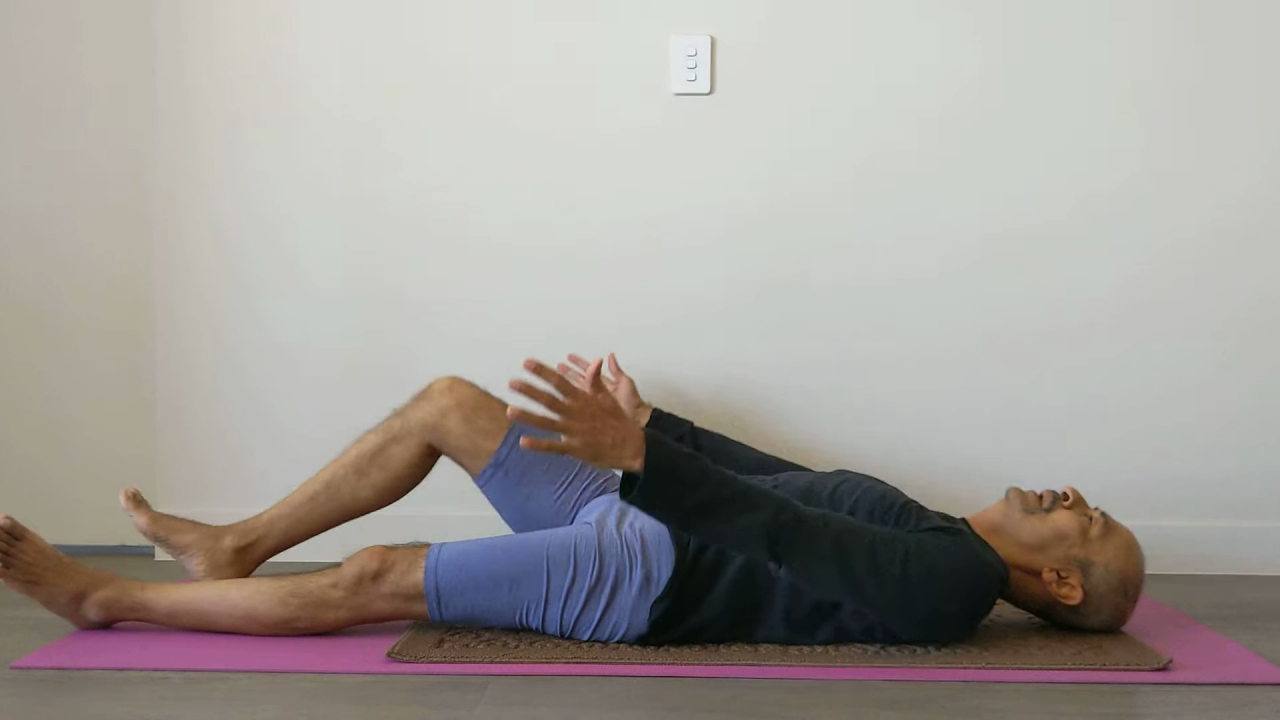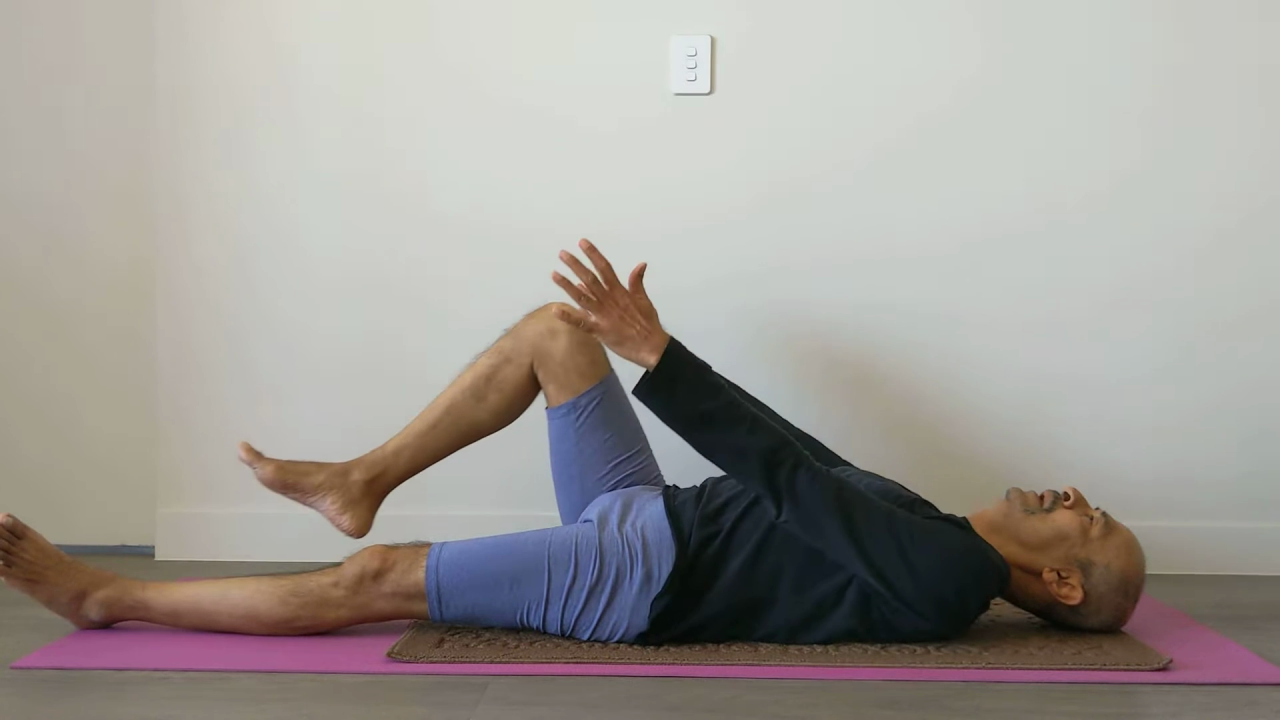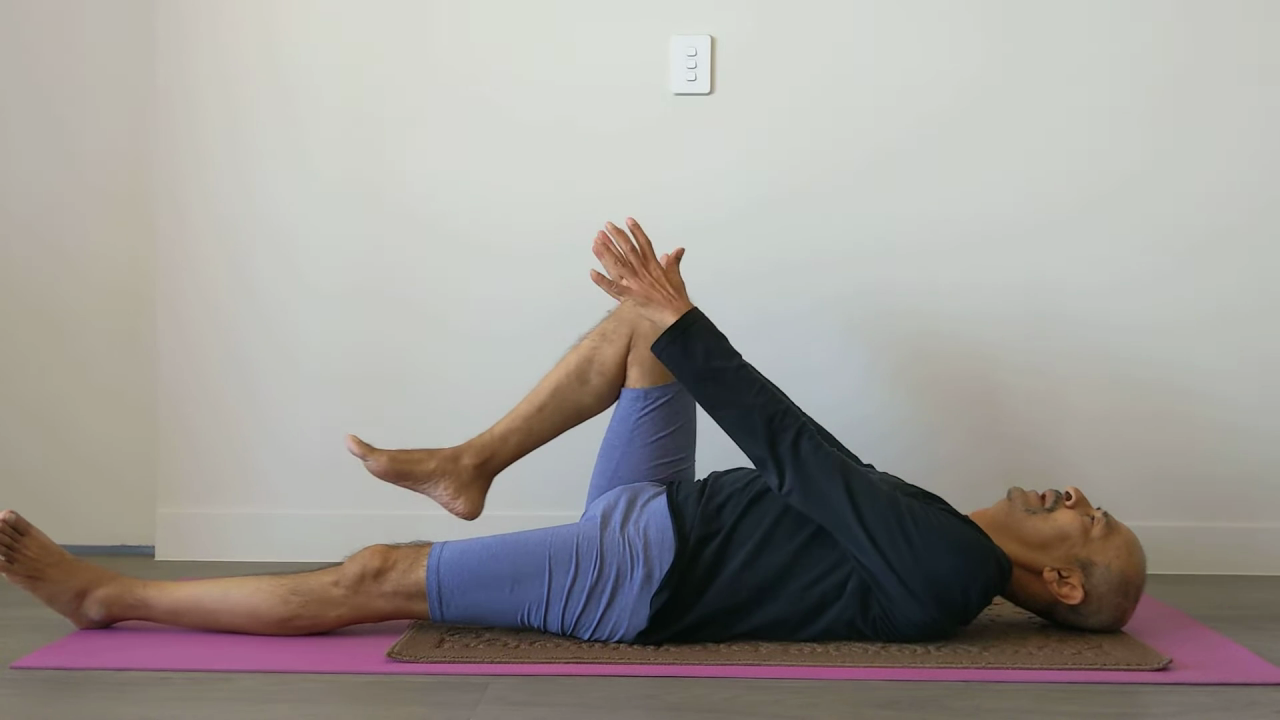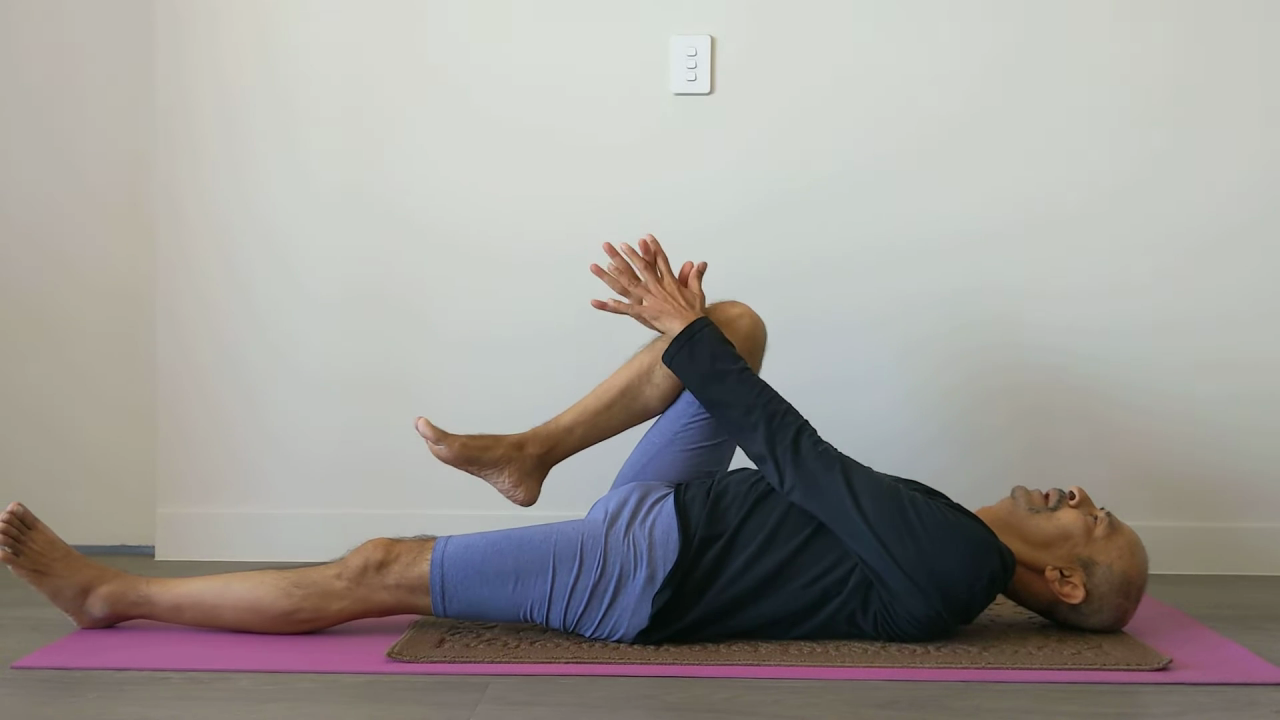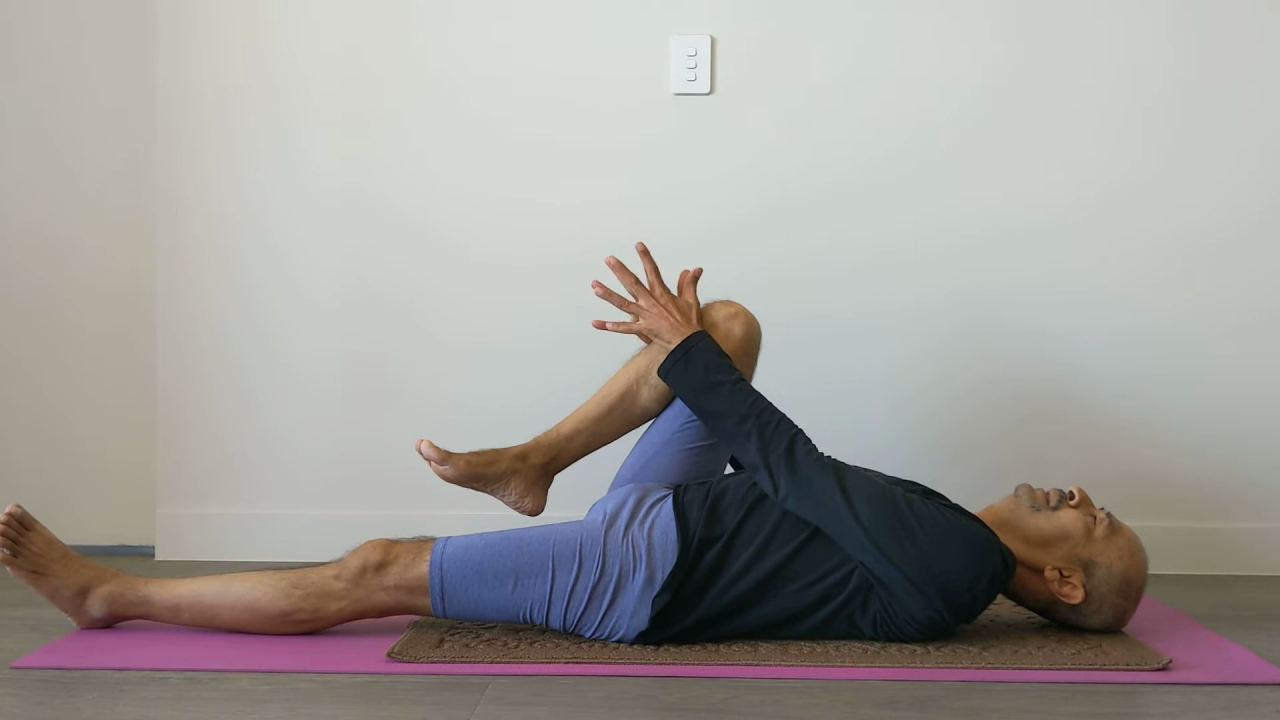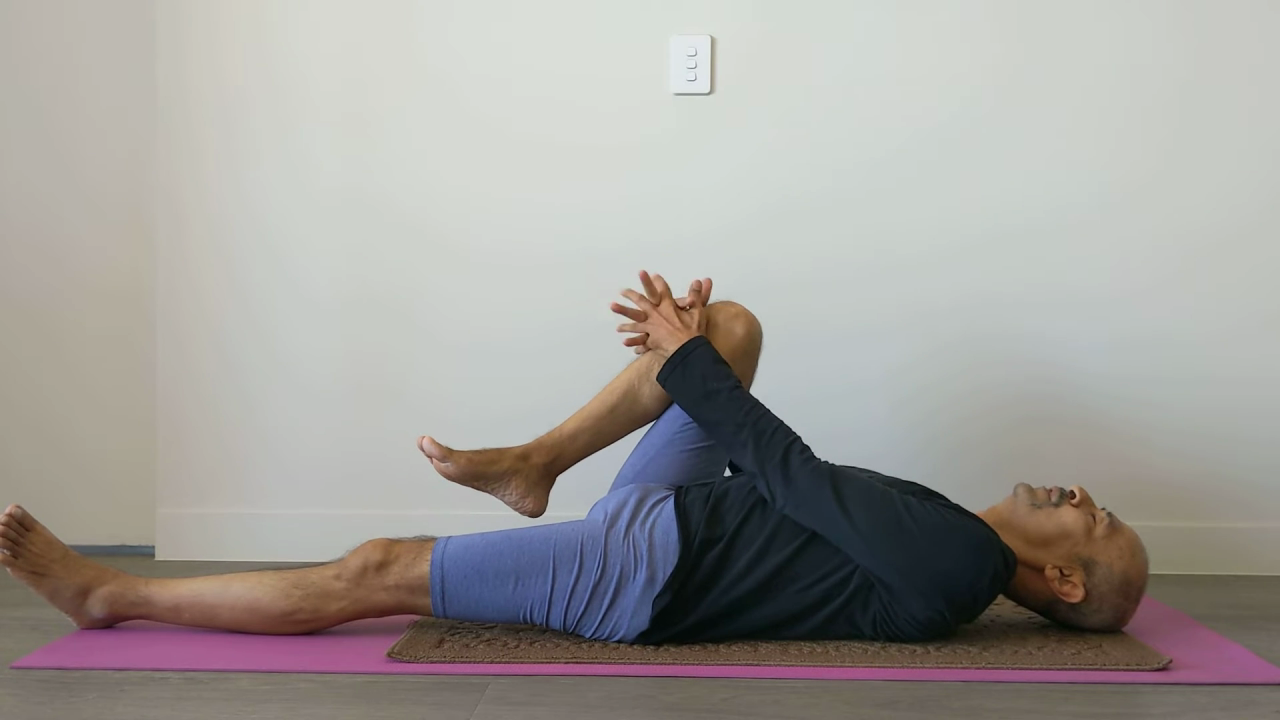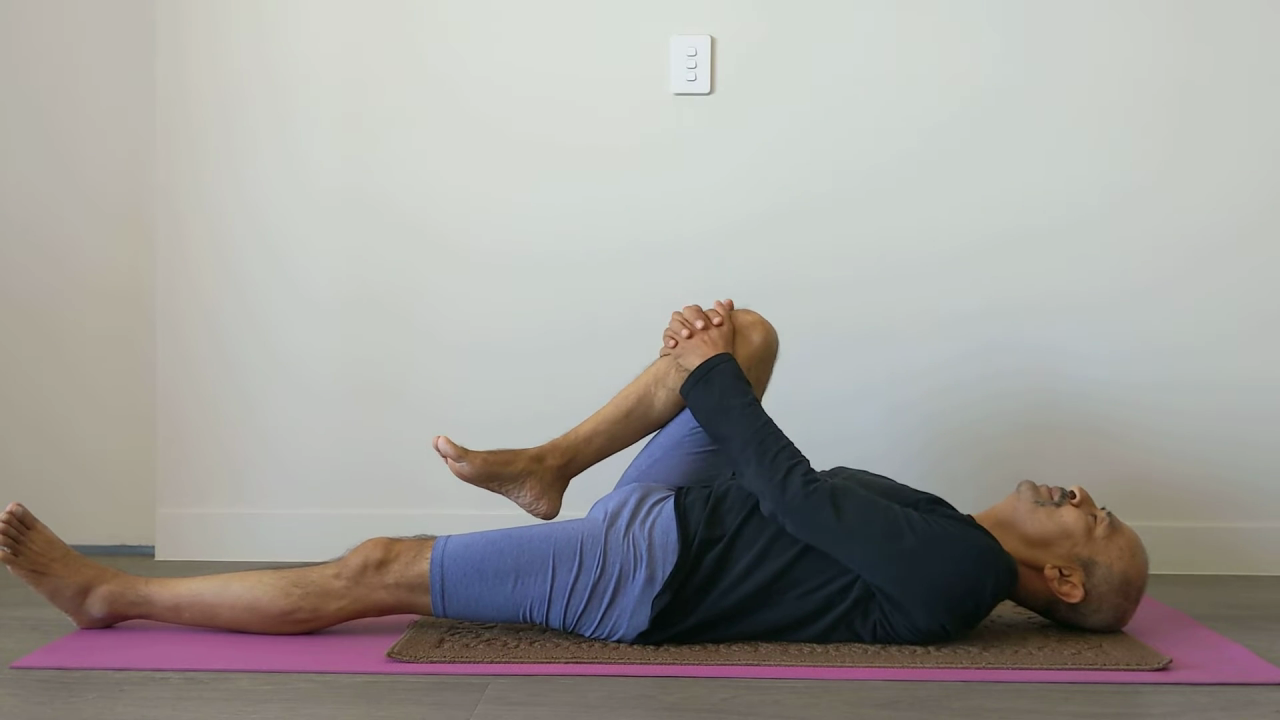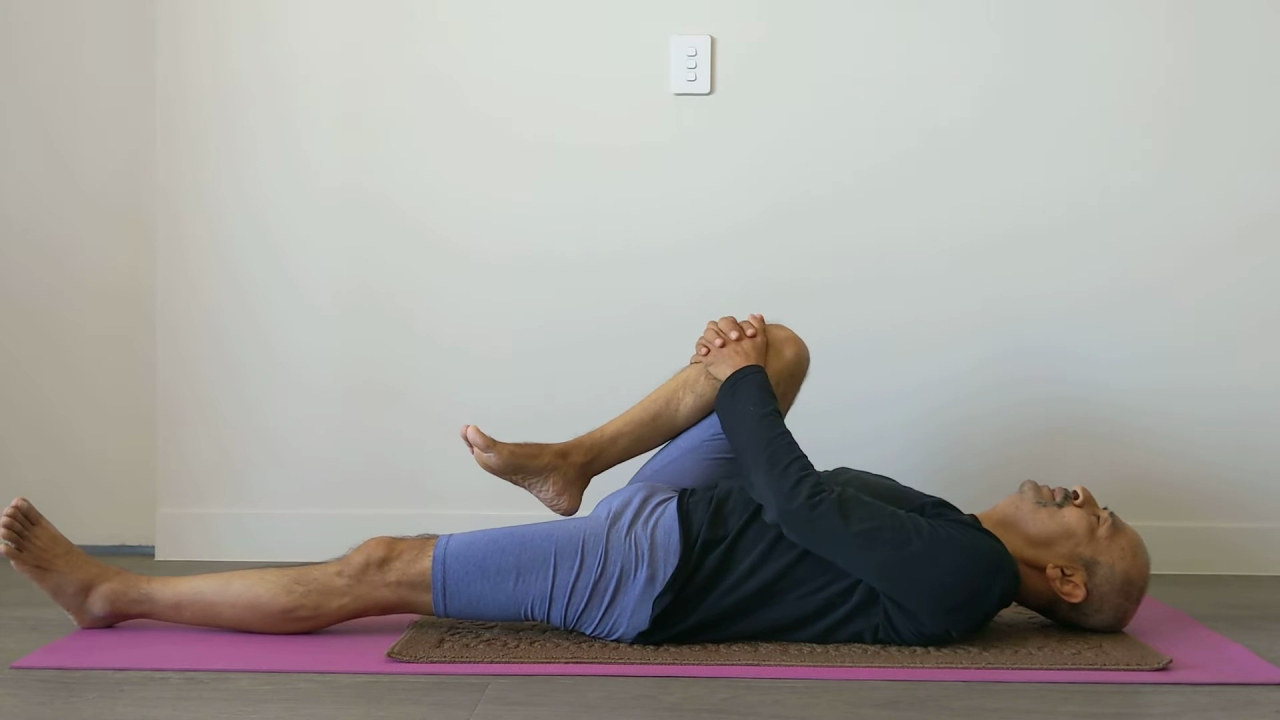
dt=0.3s
person 1, frame 1
left shoulder: (946, 585)
right shoulder: (927, 537)
left elbow: (789, 538)
right elbow: (782, 483)
left wrist: (635, 451)
right wrist: (645, 434)
left hip: (640, 583)
right hip: (648, 534)
left knee: (371, 582)
right knee: (444, 405)
left ankle: (103, 601)
right ankle: (235, 547)
person 1, frame 2
left shoulder: (942, 577)
right shoulder: (928, 536)
left elbow: (787, 482)
right elbow: (797, 460)
left wrist: (654, 357)
right wrist: (655, 351)
left hip: (635, 577)
right hip: (653, 515)
left knee: (369, 583)
right knee: (544, 333)
left ankle: (104, 597)
right ankle: (354, 483)
person 1, frame 3
left shoulder: (942, 569)
right shoulder: (936, 541)
left elbow: (795, 454)
right elbow: (815, 474)
left wrist: (677, 324)
right wrist: (668, 317)
left hip: (635, 576)
right hip: (652, 518)
left knee: (370, 580)
right knee: (643, 326)
left ankle: (107, 597)
right ankle: (469, 467)
person 1, frame 4
left shoulder: (951, 564)
right shoulder: (941, 541)
left elbow: (797, 459)
right elbow: (812, 480)
left wrist: (684, 334)
right wrist: (696, 327)
left hip: (638, 574)
right hip: (661, 517)
left knee: (372, 573)
right knee: (739, 326)
left ankle: (109, 592)
right ankle: (529, 454)
person 1, frame 5
left shoulder: (949, 565)
right shoulder: (939, 541)
left elbow: (792, 470)
right elbow: (795, 487)
left wrist: (679, 350)
right wrist: (690, 343)
left hip: (637, 574)
right hip: (661, 519)
left knee: (371, 573)
right knee: (731, 325)
left ankle: (107, 592)
right ankle: (531, 464)
person 1, frame 6
left shoulder: (954, 563)
right shoulder: (942, 543)
left elbow: (790, 477)
right elbow: (801, 497)
left wrist: (680, 357)
right wrist: (691, 348)
left hip: (640, 572)
right hip: (665, 519)
left knee: (373, 572)
right knee: (731, 328)
left ankle: (111, 594)
right ankle: (533, 465)
person 1, frame 7
left shoulder: (953, 571)
right shoulder: (944, 546)
left elbow: (790, 496)
right elbow: (810, 503)
left wrist: (703, 370)
right wrist: (717, 359)
left hip: (639, 573)
right hip: (662, 521)
left knee: (372, 572)
right knee: (747, 333)
left ankle: (110, 594)
right ankle: (547, 467)
person 1, frame 8
left shoulder: (957, 574)
right shoulder: (952, 542)
left elbow: (795, 506)
right elbow: (815, 503)
left wrist: (735, 385)
right wrist: (744, 369)
left hip: (642, 572)
right hip: (668, 518)
left knee: (374, 570)
right knee: (777, 346)
left ankle: (111, 591)
right ankle: (570, 464)
